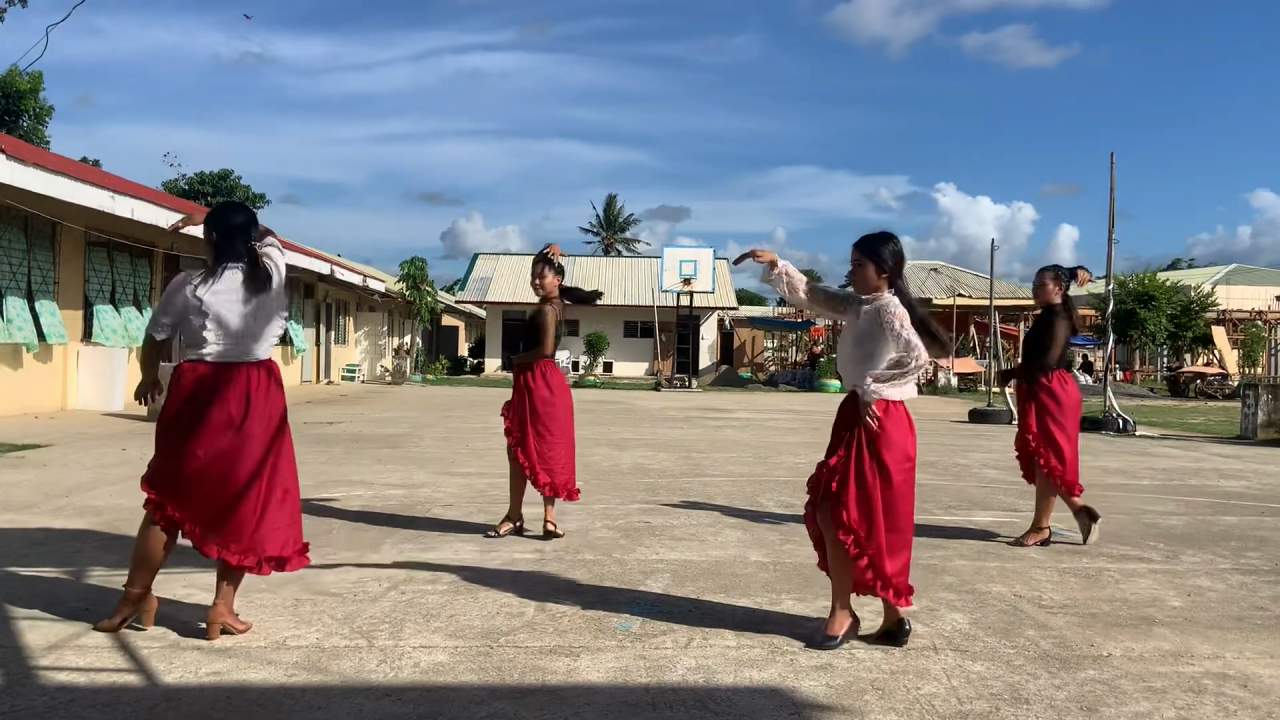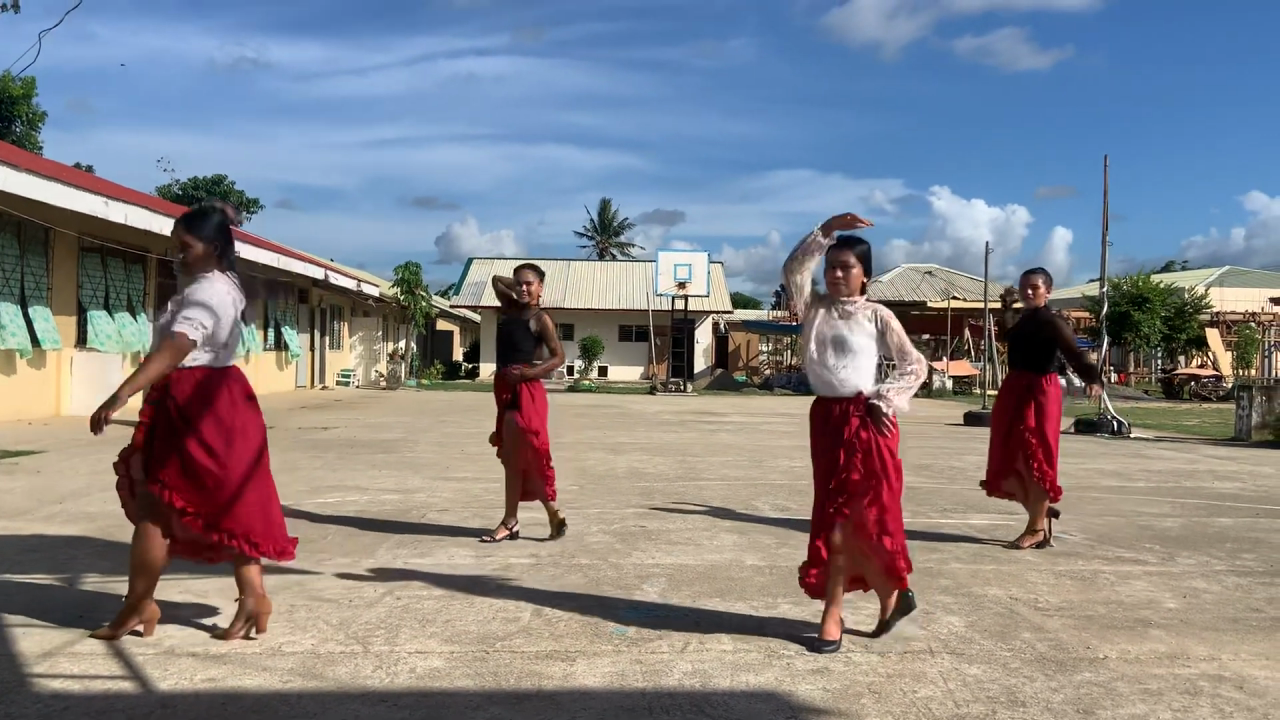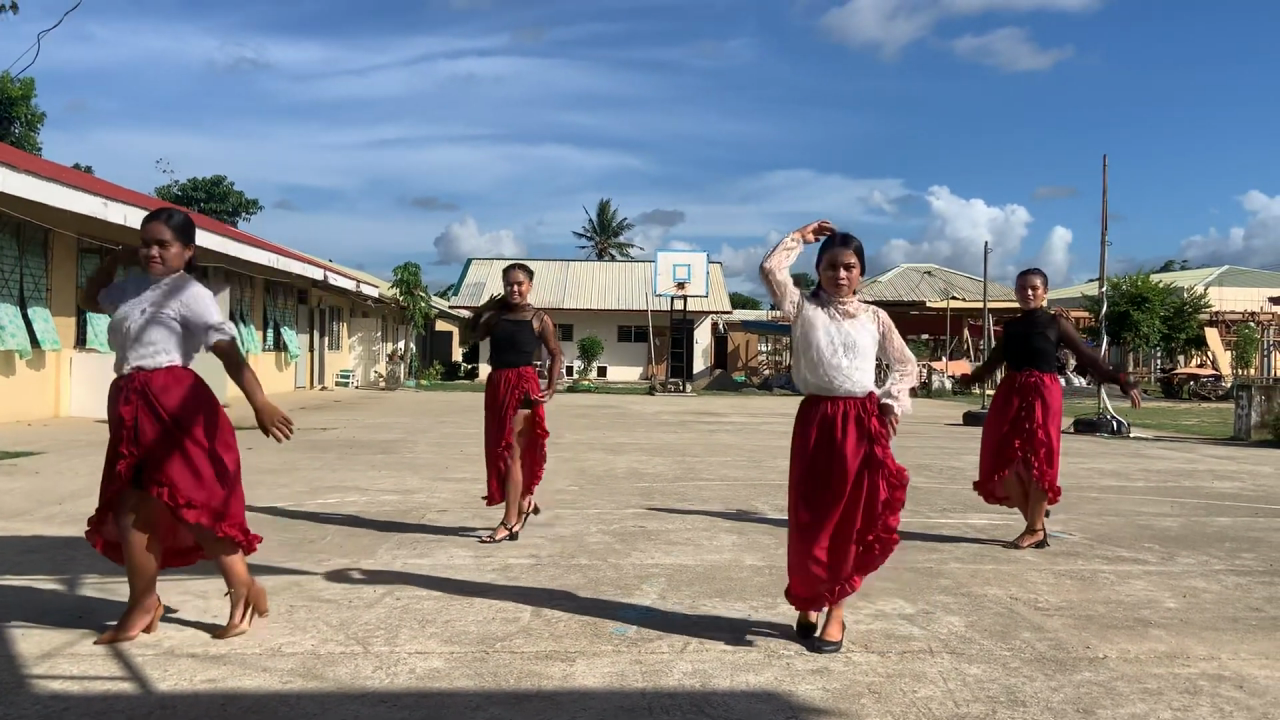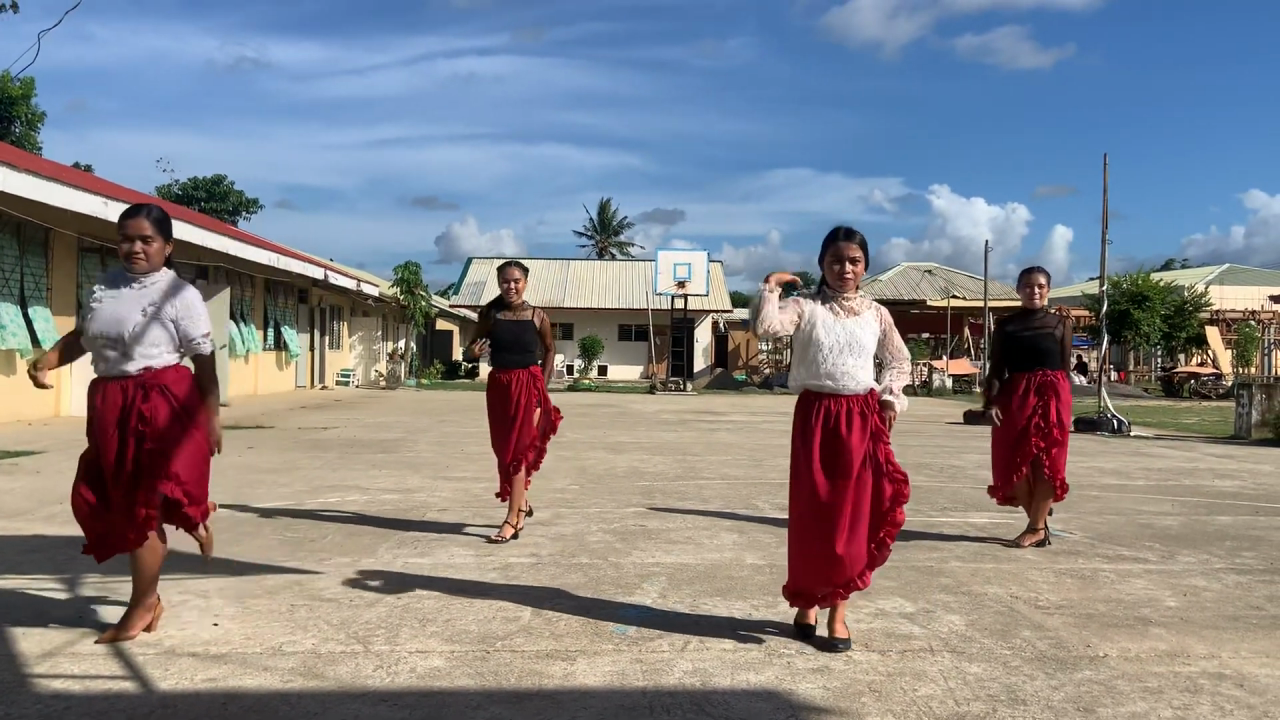
dt=0.3s
person 1, frame 1
left shoulder: (189, 285)
right shoulder: (273, 272)
left elbow: (153, 343)
right elbow: (262, 239)
left wrist: (149, 379)
right wrist: (204, 218)
left hip: (200, 394)
right hip: (259, 394)
left knee: (167, 499)
right knee: (243, 502)
left ankle: (137, 598)
right ankle: (223, 605)
person 1, frame 2
left shoulder: (205, 292)
right shoulder: (220, 279)
left elbow: (174, 346)
right elbow: (199, 242)
left wrist: (122, 394)
right wrist: (205, 222)
left hip: (192, 403)
right hip: (217, 400)
left knee: (155, 505)
right knee: (229, 505)
right ankle: (253, 596)
person 1, frame 3
left shoulder: (190, 294)
right shoulder: (136, 285)
left elbow: (228, 349)
right elbow: (93, 299)
left wrist: (261, 403)
right wrist: (115, 262)
left hip: (169, 403)
right hip: (133, 406)
left knee: (147, 510)
right knee: (150, 510)
person 1, frame 4
left shoulder: (181, 295)
right shoulder: (105, 286)
left elbow: (204, 361)
right elbow: (84, 336)
left wrist: (210, 420)
right wrist: (49, 358)
left hip: (163, 403)
right hip: (114, 405)
left knee: (144, 505)
right knee: (106, 502)
left ankle: (143, 606)
person 2, frame 1
left shoulder: (889, 309)
right shoulder: (854, 304)
left elbow: (915, 356)
right elbow: (808, 295)
left wrist: (870, 389)
right wrist: (773, 263)
left hip: (874, 418)
right hip: (869, 416)
left knee: (835, 511)
right knee: (872, 520)
left ankle: (843, 613)
right ankle: (893, 615)
person 2, frame 2
left shoulder: (877, 315)
right shoulder: (814, 307)
left elbow: (915, 366)
right elbow: (794, 272)
left wrist: (885, 401)
right wrist: (826, 231)
left hip: (863, 419)
right hip: (824, 416)
left knee: (845, 519)
right knee: (855, 521)
left ankle: (833, 614)
right ankle: (892, 595)
person 2, frame 3
left shoulder: (875, 317)
right shoulder: (804, 308)
left elbow: (906, 366)
right elbow: (770, 268)
left wrist: (892, 402)
right wrist: (802, 236)
left hip: (864, 420)
right hip: (817, 417)
left knee: (854, 518)
right knee: (814, 516)
left ankle: (835, 615)
right ankle: (809, 607)
person 2, frame 4
left shoulder: (876, 313)
right shoulder: (805, 308)
left elbow: (900, 362)
right elbow: (764, 326)
left wrist: (890, 398)
right wrist: (772, 287)
left hip: (863, 418)
right hip: (817, 415)
left knee: (855, 518)
right knee: (815, 516)
left ankle: (838, 612)
right ankle: (807, 606)
person 3, frame 1
left shoulder: (547, 308)
right shoulder: (553, 302)
left elbow: (545, 350)
right elbow: (544, 262)
left wrist: (519, 360)
right wrist: (551, 251)
left hip: (535, 381)
right hip: (550, 382)
left knee: (521, 450)
right knee: (547, 449)
left ankle: (514, 517)
right ankle: (550, 519)
person 3, frame 2
left shoulder: (540, 318)
right shoulder: (511, 309)
left elbow: (559, 357)
right elbow: (497, 281)
left wrist: (530, 372)
right wrist: (513, 292)
left hip: (523, 390)
right hip: (507, 388)
left knee: (515, 457)
right knee: (513, 457)
left ankle: (510, 522)
right ankle: (553, 514)
person 3, frame 3
left shoulder: (540, 319)
right shoulder: (496, 316)
left elbow: (556, 356)
right elbow: (471, 337)
left wrist: (549, 391)
right wrist: (482, 311)
left hip: (523, 387)
right hip: (496, 386)
left knee: (512, 453)
right knee: (499, 453)
left ankle: (509, 523)
right ankle: (525, 502)
person 3, frame 4
left shoulder: (538, 316)
right shoulder: (490, 316)
left elbow: (549, 350)
right elbow: (475, 351)
left wrist: (545, 385)
right wrist: (473, 353)
left hip: (529, 386)
right hip: (498, 387)
left knee: (520, 453)
right knee: (506, 451)
left ankle: (512, 520)
right ankle: (521, 505)
person 4, frame 1
left shoulder: (1057, 320)
right shoulder: (1050, 313)
left elbow: (1047, 361)
left wrist: (1011, 374)
right wrist: (1077, 273)
left hip: (1050, 392)
right hip: (1041, 393)
left knee: (1045, 459)
right knee: (1045, 460)
left ankle: (1041, 528)
right ankle: (1081, 510)
person 4, frame 2
left shoulder: (1051, 322)
right shoulder: (1024, 320)
left elbow: (1077, 354)
right elbow: (1009, 330)
left wrist: (1093, 377)
right wrist: (1007, 303)
left hip: (1038, 394)
right hip: (1013, 392)
left knee: (1036, 464)
right knee: (1007, 465)
left ankle: (1036, 530)
right ankle: (1043, 514)
person 4, frame 3
left shoulder: (1057, 323)
right shoulder: (1011, 326)
left elbow: (1087, 357)
right elbow: (994, 360)
left wrist: (1122, 382)
right wrist: (972, 378)
left hip: (1042, 395)
right hip: (1008, 396)
left knee: (1037, 465)
right knee: (1004, 465)
left ankle: (1035, 529)
right ankle: (1034, 519)
person 4, frame 4
left shoulder: (1060, 324)
right shoulder: (1006, 326)
left elbow: (1064, 366)
right elbow: (995, 369)
left wrist: (1067, 403)
right wrist: (990, 402)
left hip: (1051, 395)
right hip: (1015, 396)
left knee: (1045, 464)
right knee: (1014, 465)
left ankle: (1037, 528)
right ankle: (1039, 521)
